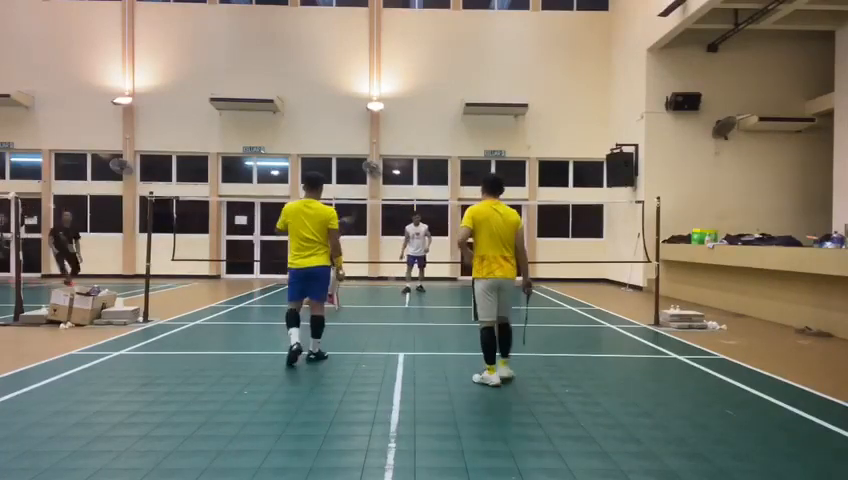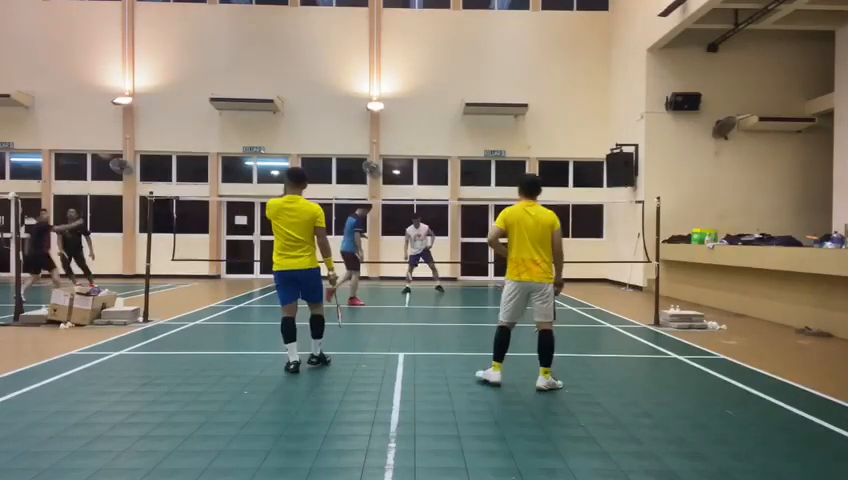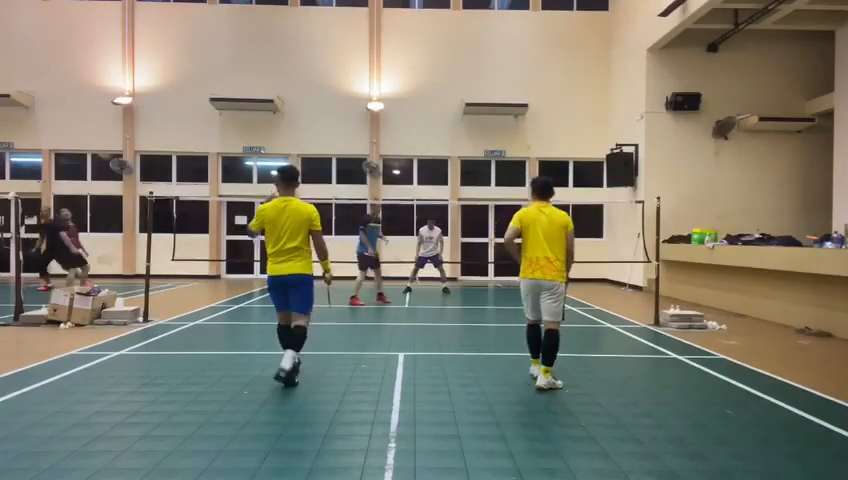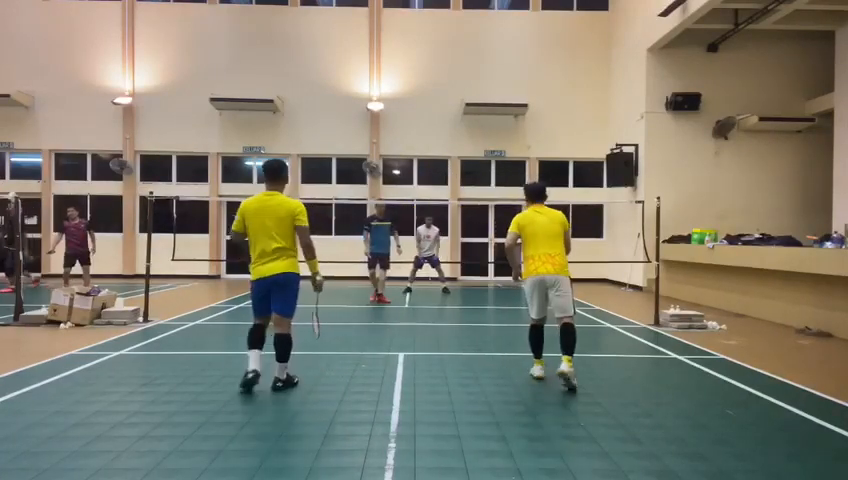
dt=0.4s
person 1, frame 1
left shoulder: (289, 209)
right shoulder: (328, 212)
left elbow: (279, 229)
right elbow: (335, 243)
right wrist: (339, 266)
left hip: (297, 267)
right hip: (320, 266)
left knee: (293, 307)
right knee: (317, 308)
left ankle: (295, 344)
right ankle: (314, 351)
person 1, frame 2
left shoulder: (272, 206)
right shoulder: (314, 209)
right elbow: (322, 241)
left wrist: (285, 195)
right wrist: (331, 269)
left hip: (282, 269)
right hip: (308, 267)
left knee: (288, 313)
right knee: (316, 310)
left ankle: (293, 359)
right ankle: (316, 353)
person 1, frame 3
left shoulder: (264, 210)
right shoulder: (309, 211)
left elbow: (252, 232)
right elbow: (319, 244)
right wrist: (326, 269)
left hip: (275, 273)
right hip: (301, 272)
left knee: (284, 320)
right knee: (300, 321)
left ankle: (290, 362)
right ankle: (286, 367)
person 1, frame 4
left shoulder: (247, 206)
right shoulder: (294, 206)
left elbow: (235, 237)
right elbow: (306, 242)
right wrist: (315, 273)
left hip: (259, 273)
right hip: (286, 272)
left knee: (260, 322)
right knee: (282, 325)
left ankle: (253, 368)
right ankle: (281, 377)
person 2, frame 1
left shoulder: (474, 211)
right shoulder: (513, 214)
left elbow: (461, 240)
right elbow: (520, 250)
left wrist: (467, 255)
right wrist: (526, 277)
left hip: (484, 276)
right hip: (509, 275)
left knee: (487, 324)
right knee: (503, 320)
left ankle: (491, 372)
right ankle: (504, 366)
person 2, frame 2
left shoulder: (508, 213)
right shoulder: (550, 216)
left elbow: (492, 239)
right elbow: (558, 251)
left wrist: (506, 253)
right wrist: (558, 276)
left hip: (516, 278)
right hip: (543, 279)
left knee: (505, 324)
right knee: (545, 326)
left ankle: (495, 371)
right ankle: (545, 376)
person 2, frame 3
left shoulder: (523, 214)
right shoulder: (563, 217)
left elbow: (507, 240)
right elbow: (570, 252)
left wrist: (520, 259)
right wrist: (565, 272)
left hip: (529, 276)
right hip: (554, 277)
left knee: (533, 321)
right knee: (552, 325)
left ankle: (536, 365)
right ankle: (545, 375)
person 2, frame 4
left shoulder: (520, 218)
right shoulder: (560, 216)
left elbow: (509, 245)
right elbow: (568, 248)
left wrist: (515, 268)
left hip: (533, 275)
right hip: (558, 273)
left knee: (536, 321)
right knee: (566, 319)
left ankle: (538, 365)
right ankle: (566, 362)
